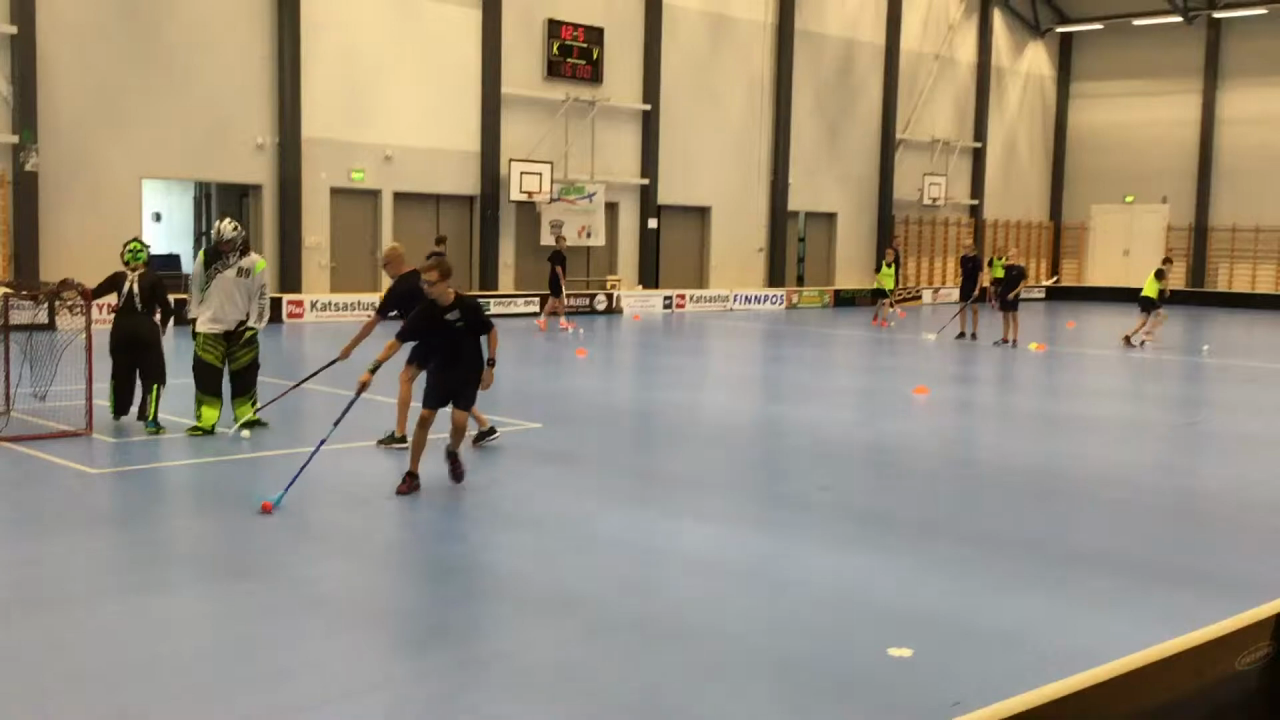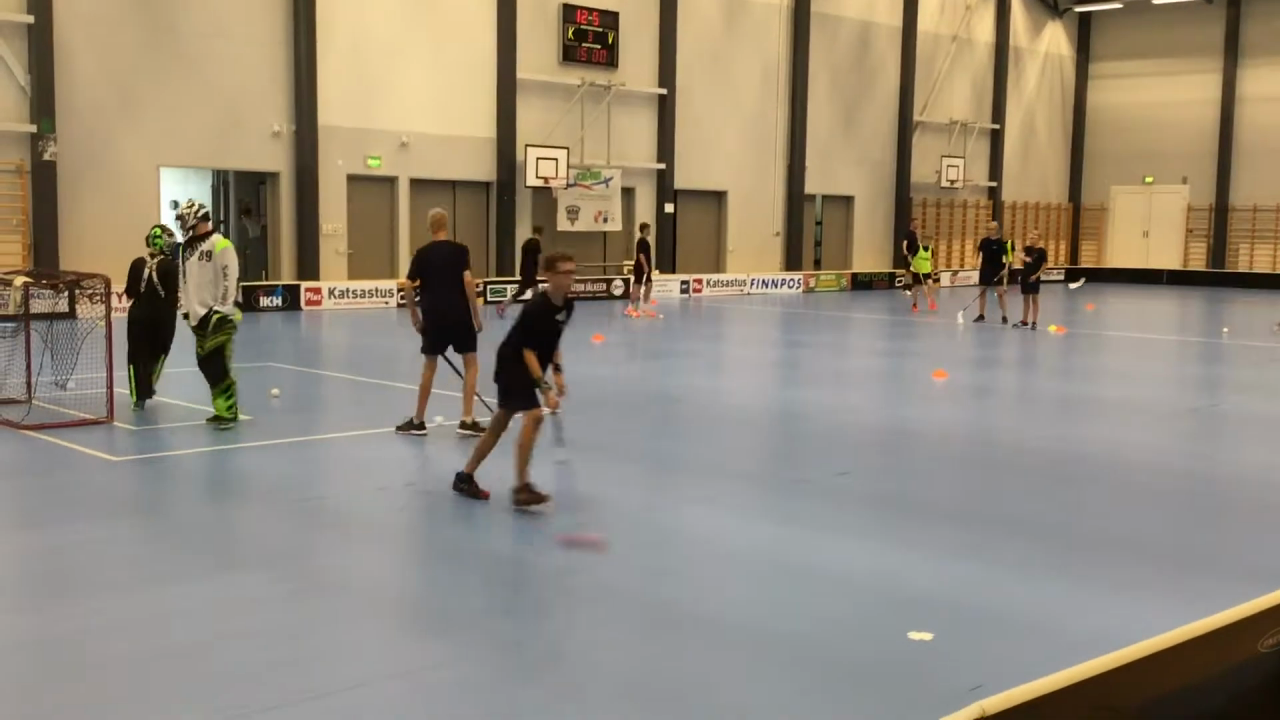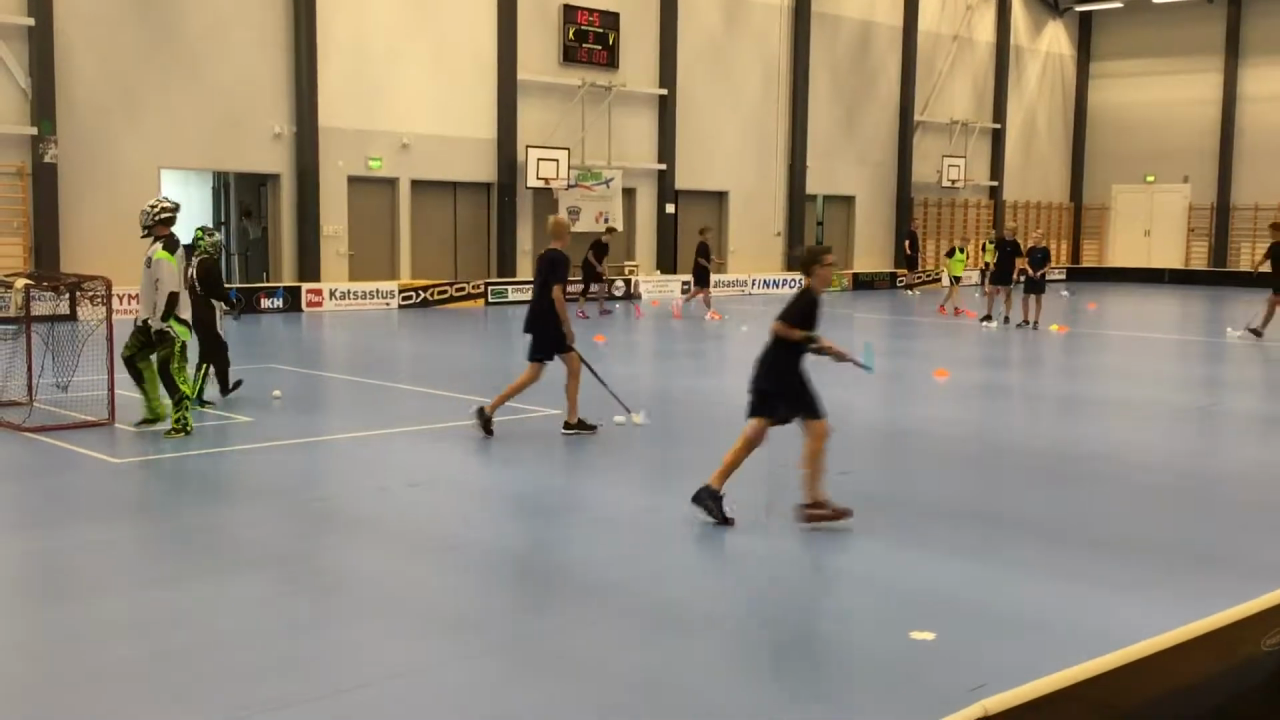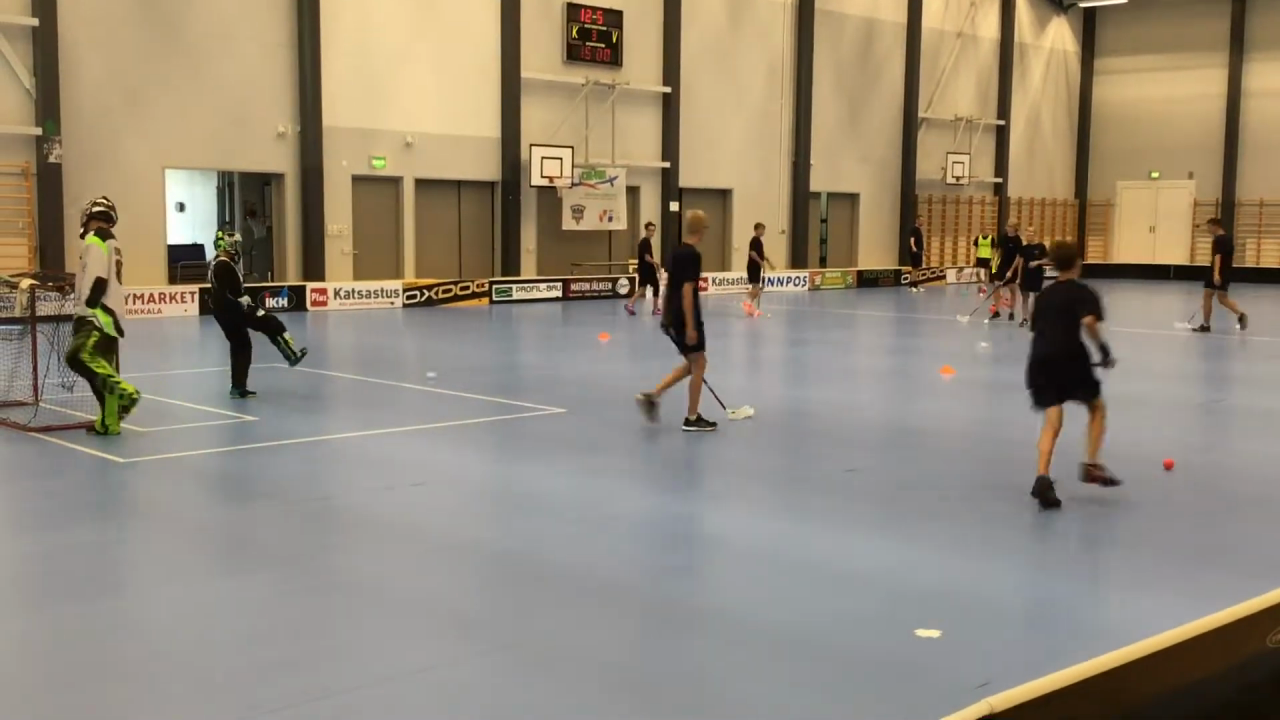
dt=0.7s
person 1, frame 1
left shoulder: (468, 305)
right shoulder: (424, 312)
left elbow: (491, 332)
right elbow: (397, 341)
left wrist: (490, 366)
right wrist: (371, 370)
left hip: (468, 370)
right hip: (440, 368)
left knee: (459, 422)
right knee: (425, 417)
left ankle: (453, 452)
right ankle: (412, 474)
person 1, frame 2
left shoulder: (568, 305)
right shoulder: (536, 308)
right elbow: (527, 351)
left wrist: (557, 371)
right wrist: (544, 387)
left hip: (535, 368)
right hip: (512, 365)
left knee: (500, 424)
right knee: (534, 416)
left ankle: (466, 477)
right ankle: (521, 488)
person 1, frame 3
left shoulder: (808, 298)
right shoulder: (807, 298)
right elbow: (779, 327)
left wrist: (823, 349)
right wrist: (814, 341)
left hip: (773, 370)
right hip: (782, 372)
left knee: (754, 435)
right knee: (818, 430)
left ankle: (712, 491)
right ankle: (813, 503)
person 1, frame 4
left shoulder: (1044, 295)
right shoulder: (1083, 292)
right elbow: (1089, 323)
right wrist: (1105, 350)
left hip: (1041, 360)
right hip: (1070, 358)
left knee: (1051, 422)
right knee: (1097, 407)
left ankle: (1042, 479)
right ankle: (1091, 465)
person 2, frame 1
left shoulder: (255, 262)
right shoulder: (205, 256)
left elbow: (261, 296)
right elbow: (195, 287)
left wrist: (253, 325)
right wrist: (194, 317)
left hip: (240, 326)
right hip: (210, 324)
left knee: (245, 370)
right knee: (205, 369)
left ankle: (247, 416)
right ankle: (205, 422)
person 2, frame 2
left shoulder: (220, 244)
right shoulder: (187, 246)
left elbow: (231, 278)
right elbow: (184, 281)
left wrist: (225, 309)
right wrist: (186, 310)
left hip: (220, 313)
right hip: (200, 314)
left knee: (216, 357)
right knee: (206, 361)
left ankle: (226, 410)
right ankle: (226, 410)
person 2, frame 3
left shoulder: (164, 252)
right shoulder: (161, 243)
left elbow: (169, 292)
left wrist: (160, 323)
left hip: (169, 321)
right hip: (154, 317)
left knee: (171, 370)
right knee: (132, 356)
left ankle: (182, 422)
right ankle: (155, 408)
person 2, frame 4
left shoulder: (95, 239)
right shoulder: (110, 241)
left elbow: (98, 281)
left wrist: (85, 310)
left hip: (100, 315)
right hip: (111, 315)
left knee: (81, 357)
right knee: (103, 364)
left ankle: (124, 393)
right ankle: (108, 423)
person 3, frame 1
left shoulder: (397, 289)
right shoulder: (424, 277)
left elbow: (373, 322)
left wrist: (349, 347)
left knee: (406, 378)
left ankle: (400, 435)
right ankle: (485, 426)
person 3, frame 2
left shoulder: (423, 253)
right shoulder: (460, 249)
left elbow: (410, 286)
right elbow: (467, 281)
left wrist: (414, 316)
right wrist: (476, 314)
left hip: (433, 317)
right hip: (459, 316)
left knee: (429, 366)
right knee: (470, 364)
left ankle: (417, 421)
right ankle: (467, 420)
person 3, frame 3
left shoulder: (543, 257)
right shoulder: (560, 259)
right elbow: (557, 294)
right wrist: (567, 326)
left hip: (542, 321)
right hip: (546, 324)
left knee: (574, 364)
right knee: (532, 374)
left ankle: (572, 421)
right ankle: (488, 411)
person 3, frame 4
left shoulder: (678, 251)
right shoulder: (692, 255)
left elbow: (669, 285)
right elbow: (687, 291)
left wrist: (666, 316)
right wrist: (690, 326)
left hip: (675, 316)
right hip: (686, 318)
left knee: (691, 366)
right knee: (698, 365)
left ankle: (652, 396)
right ankle: (692, 418)
person 4, frame 1
left shoulder: (118, 278)
right shoulder: (153, 279)
left elbow: (93, 294)
right elbow: (166, 309)
right wrist: (162, 325)
left hip: (122, 328)
right hip: (145, 329)
left knee: (121, 371)
right knee: (153, 375)
left ankle: (118, 410)
right ankle: (150, 420)
person 4, frame 2
left shoulder: (138, 263)
right shoulder: (170, 265)
left elbow: (130, 292)
right elbow: (173, 295)
right wrist: (179, 309)
left hip: (140, 313)
right hip: (163, 313)
left knee: (138, 355)
right knee: (160, 349)
left ankle: (139, 397)
right ankle: (148, 386)
person 4, frame 3
left shoulder: (192, 263)
right shoulder: (211, 263)
left elbow: (186, 290)
right elbow: (219, 291)
right wrist: (232, 305)
left hip: (196, 310)
right hip: (208, 312)
left knee: (219, 349)
right knee: (210, 353)
left ankle: (225, 386)
right ankle: (196, 395)
person 4, frame 4
left shoulder: (217, 264)
right shoulder: (226, 265)
right elbow: (223, 294)
right wrist: (243, 306)
left hip: (221, 312)
right hip: (234, 310)
left knee: (240, 346)
right knee: (272, 325)
left ankle: (238, 387)
right ankle: (292, 356)
